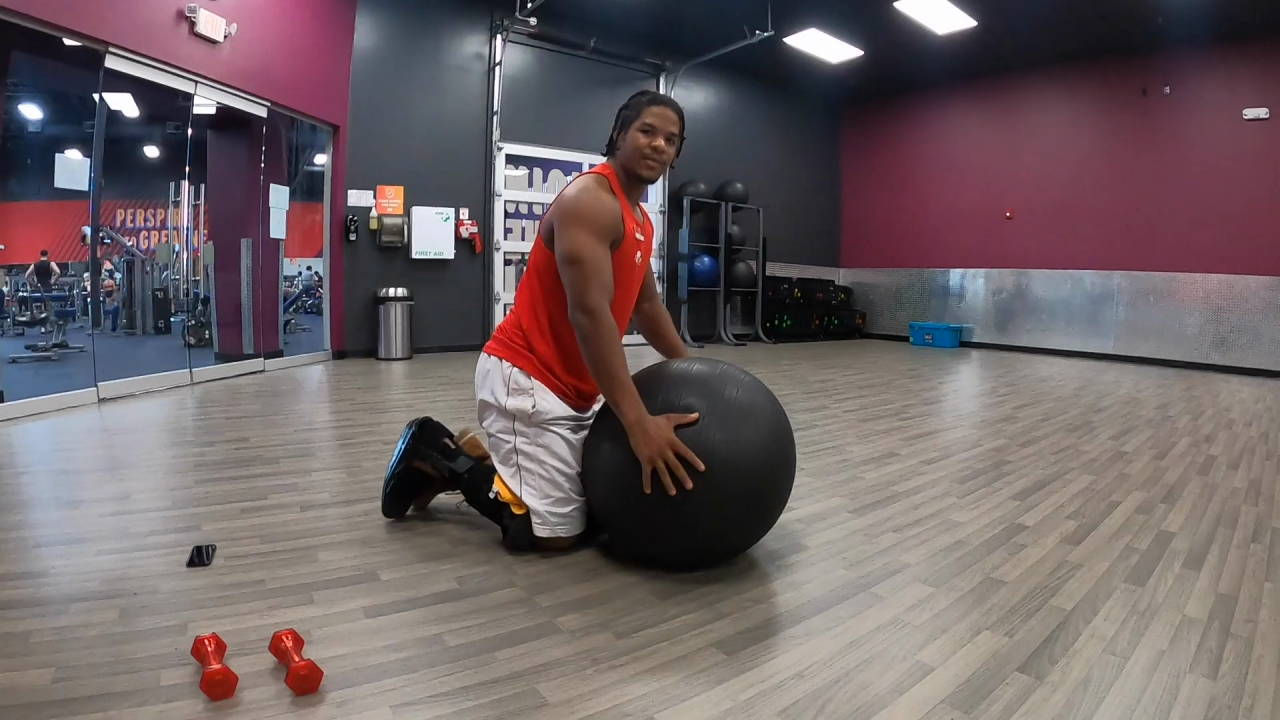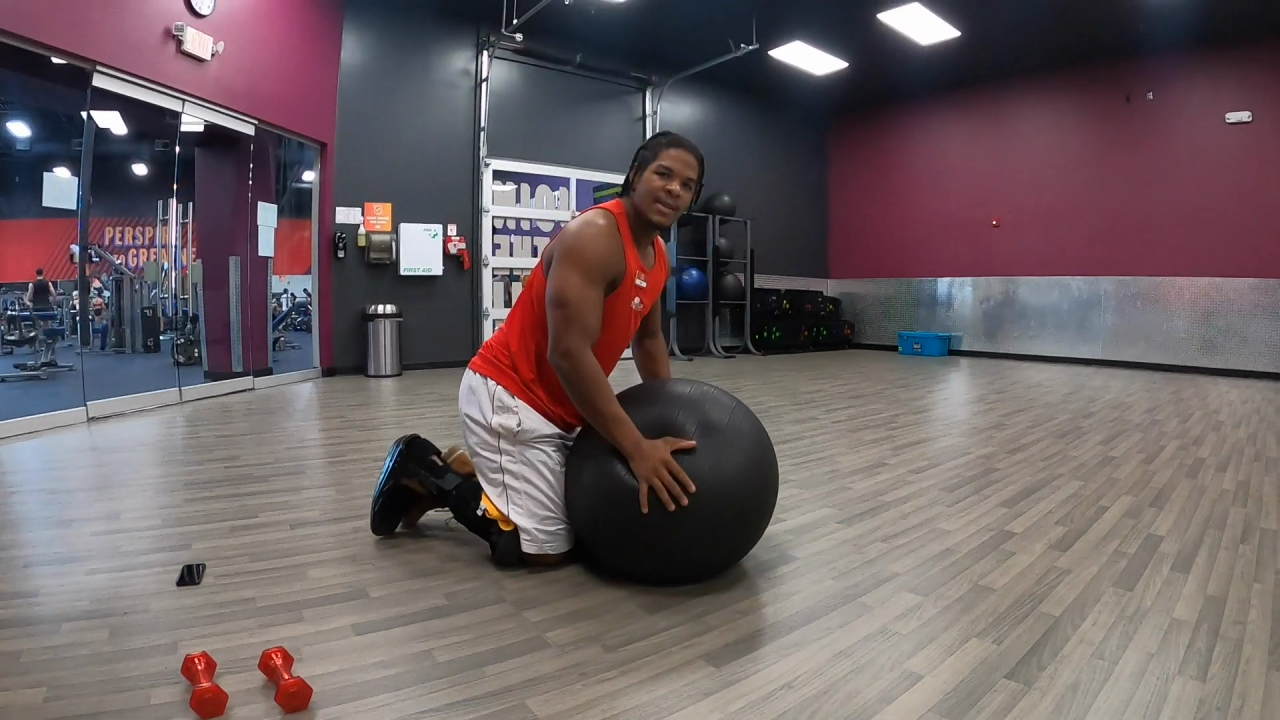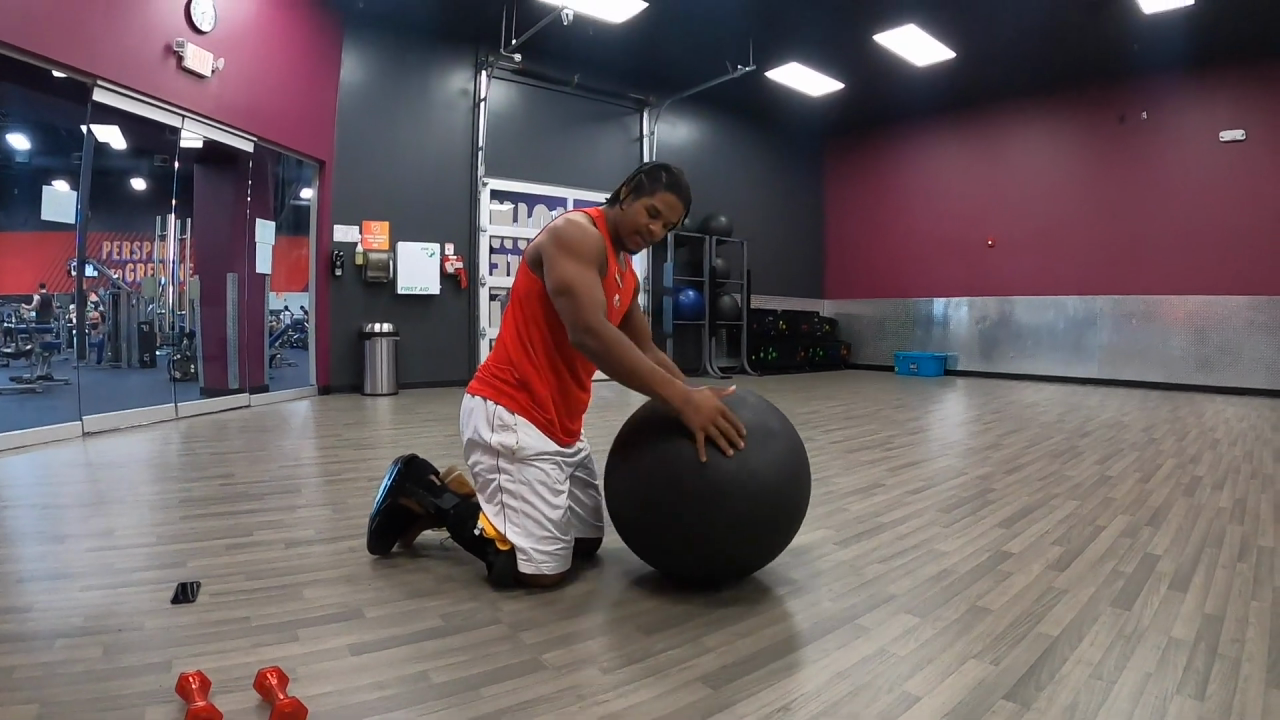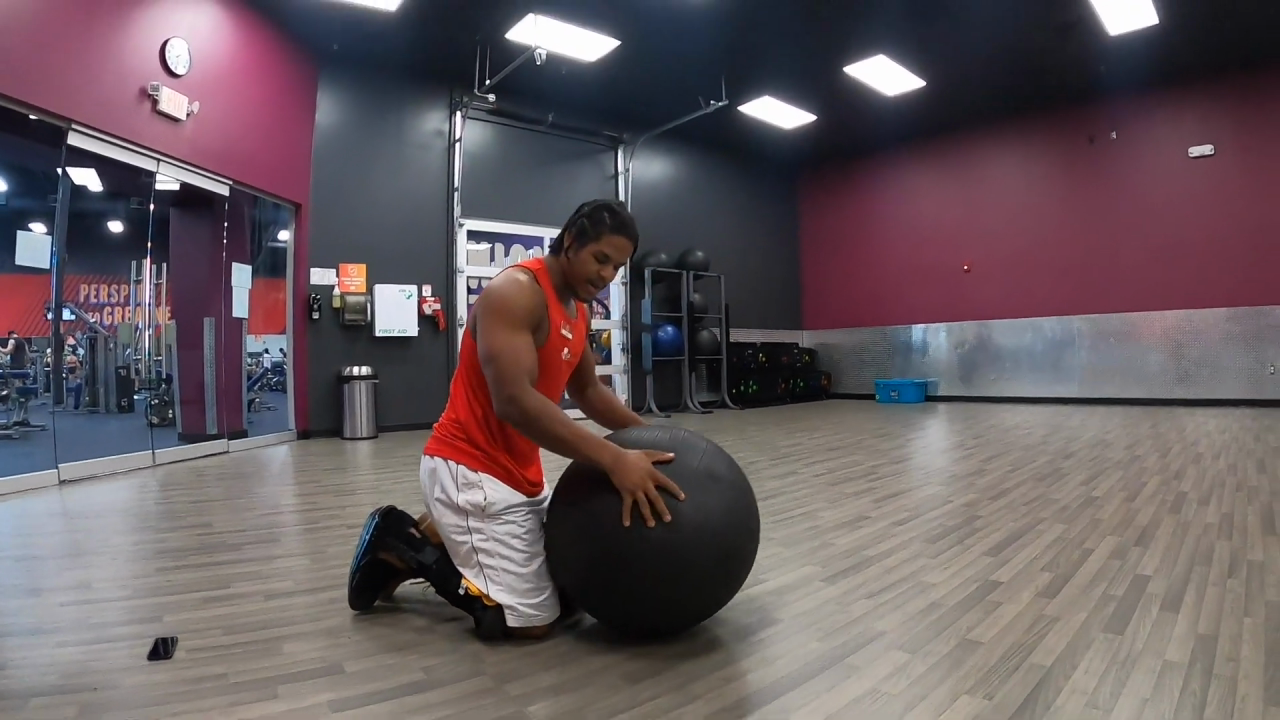
dt=0.7s
person 1, frame 1
left shoulder: (640, 218)
right shoulder: (590, 200)
left elbow: (646, 303)
right elbow: (588, 313)
right wrist: (638, 424)
left hip: (569, 386)
right hip: (527, 377)
right knee: (556, 532)
left ankle: (474, 456)
right ankle: (440, 458)
person 1, frame 2
left shoulder: (658, 257)
right shoulder: (594, 236)
left elbow: (649, 338)
right elbow: (568, 352)
right wrist: (636, 447)
left hip: (554, 404)
right hip: (509, 394)
right knee: (547, 547)
left ankle: (462, 471)
right ankle: (428, 474)
person 1, frame 3
left shoulder: (624, 270)
right shoulder: (576, 232)
left elbow: (645, 352)
right elbow: (590, 334)
left wrist: (699, 399)
right wrist: (683, 399)
left hip: (559, 422)
right hip: (511, 413)
left knee: (586, 542)
right knee: (542, 568)
left ankle: (462, 493)
right ankle: (426, 493)
person 1, frame 4
left shoulder: (577, 308)
right shoulder: (515, 291)
left elbow: (587, 391)
right elbow: (514, 401)
right wrist: (614, 459)
left hip: (519, 474)
right hip: (471, 470)
right knee: (534, 618)
left ankle: (437, 539)
right ankle: (406, 548)
